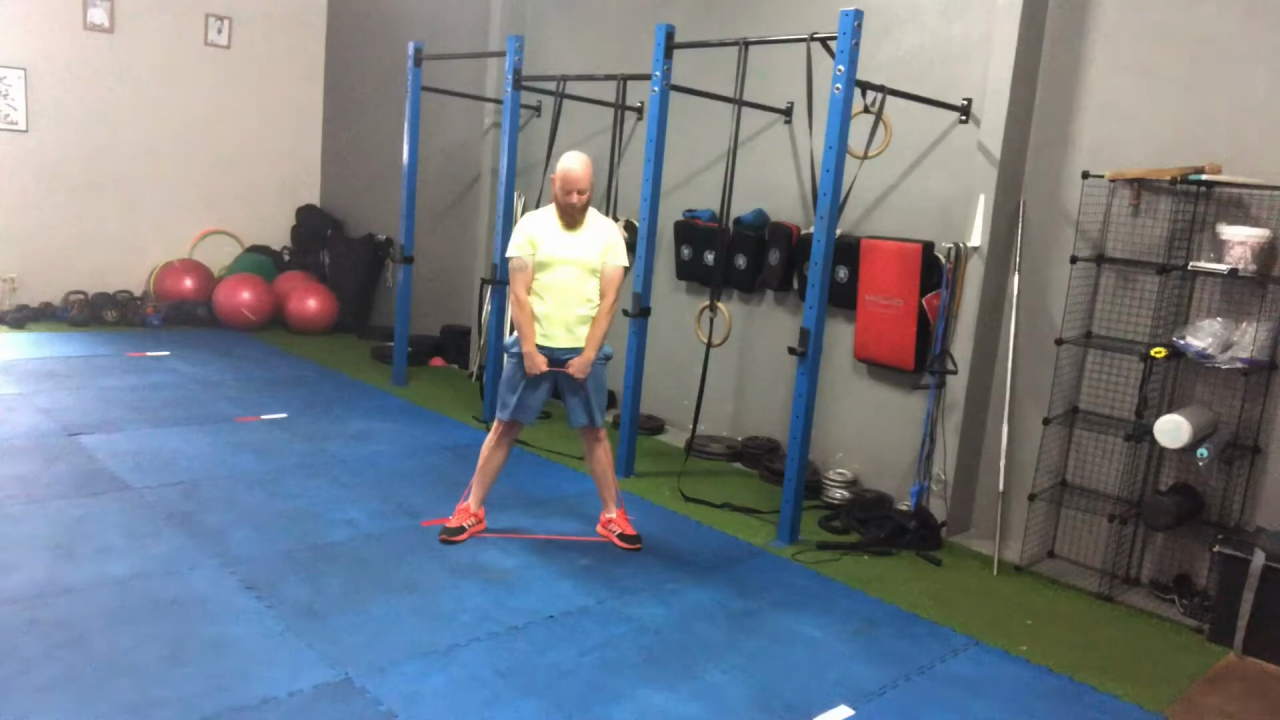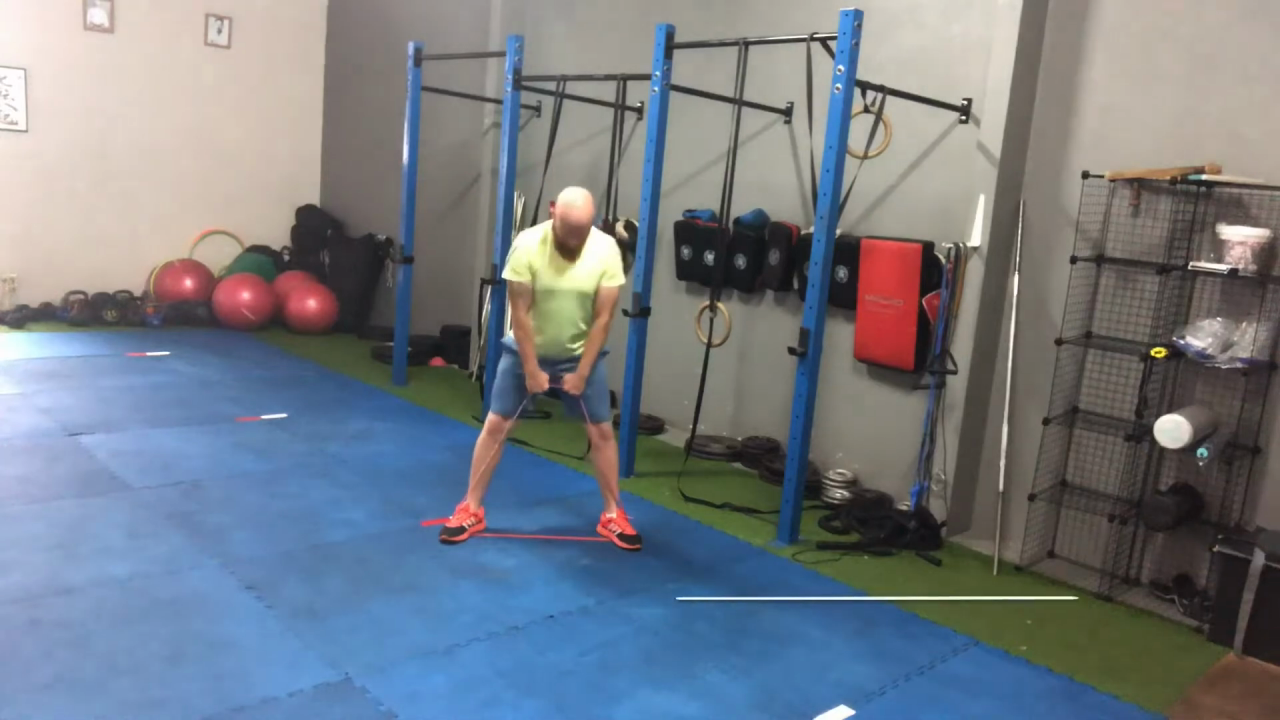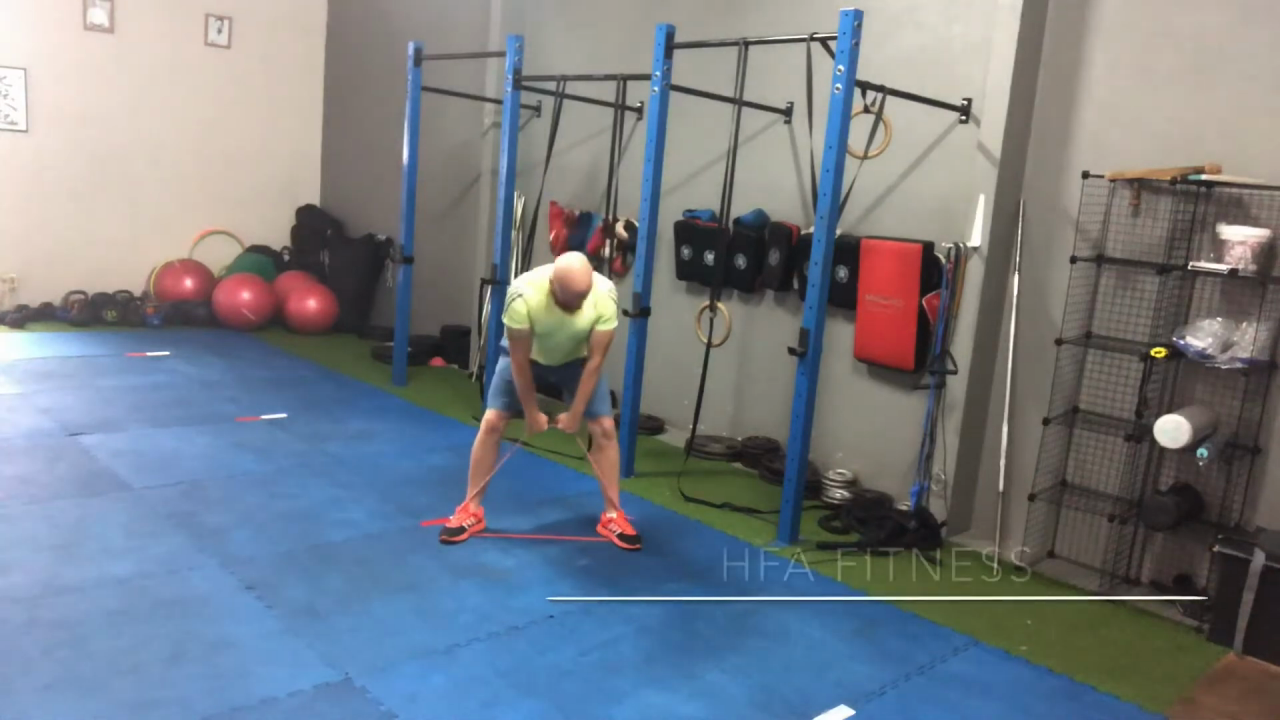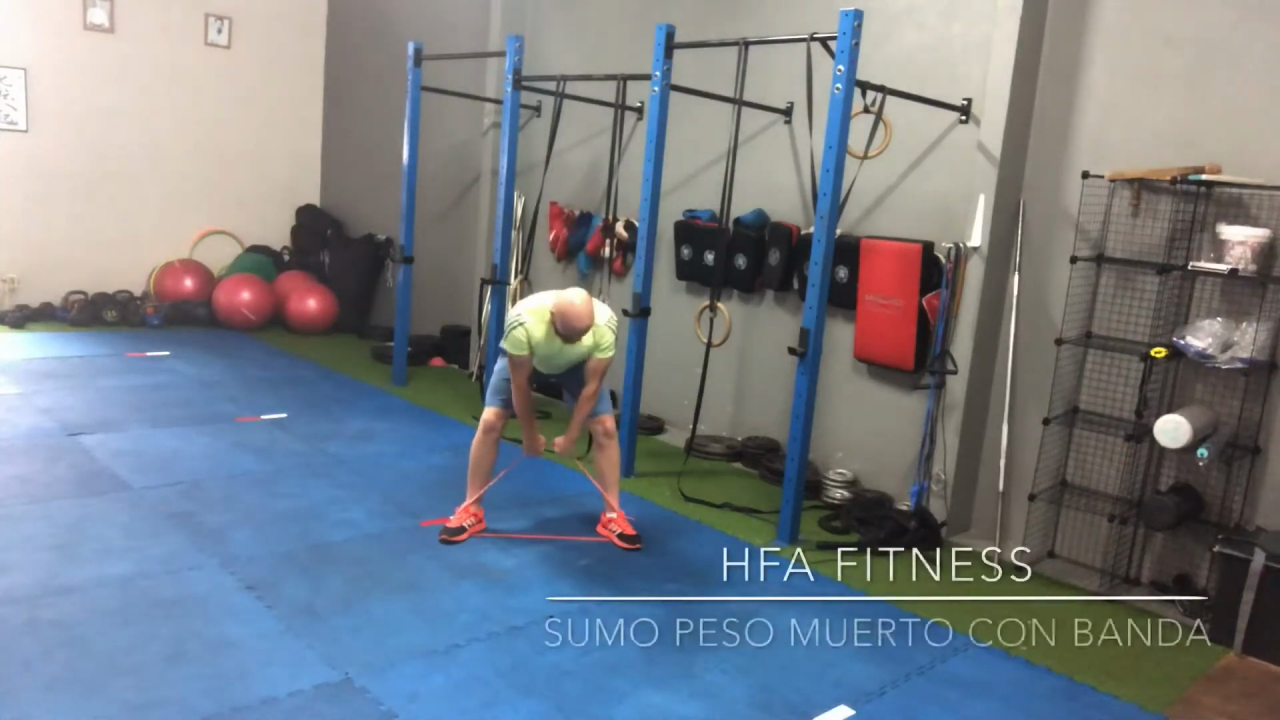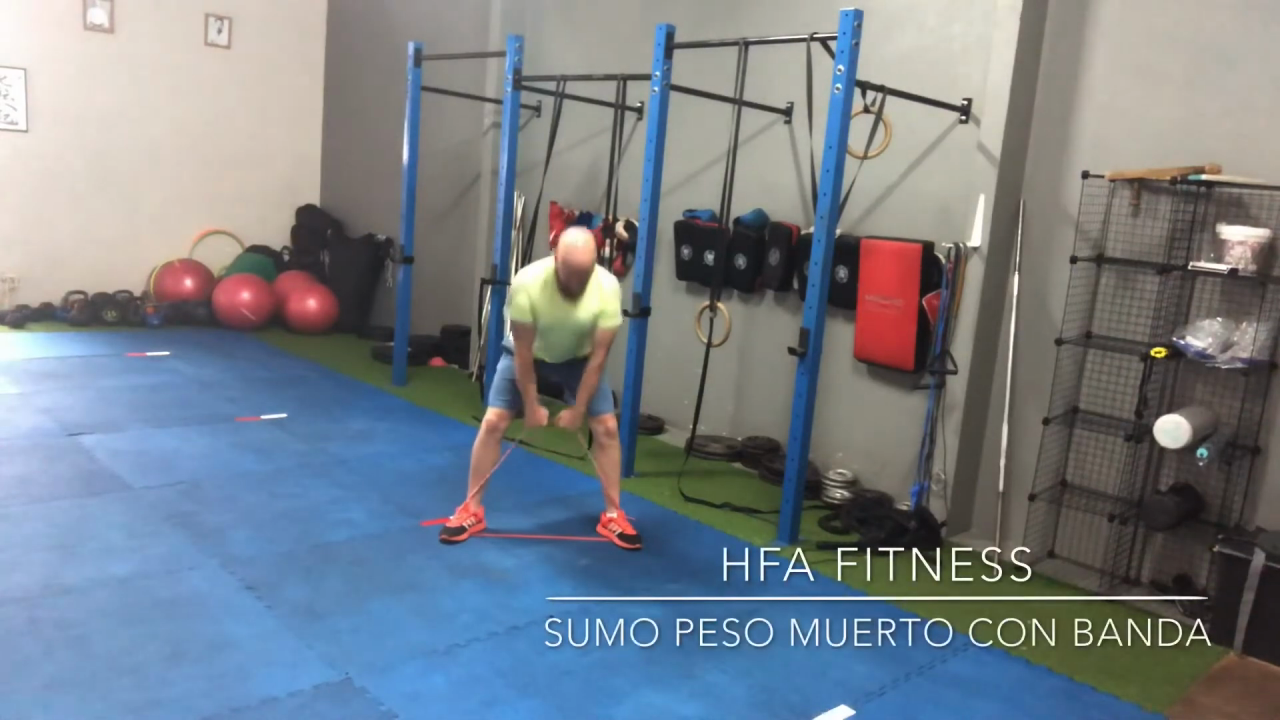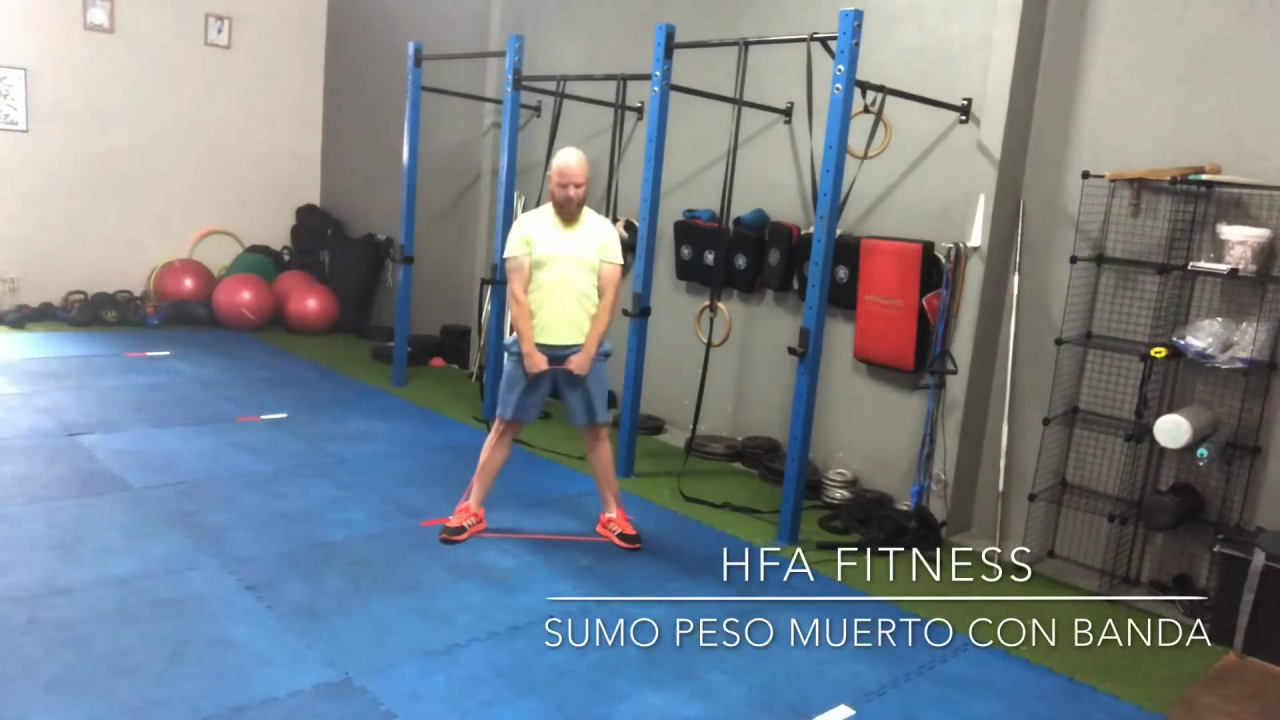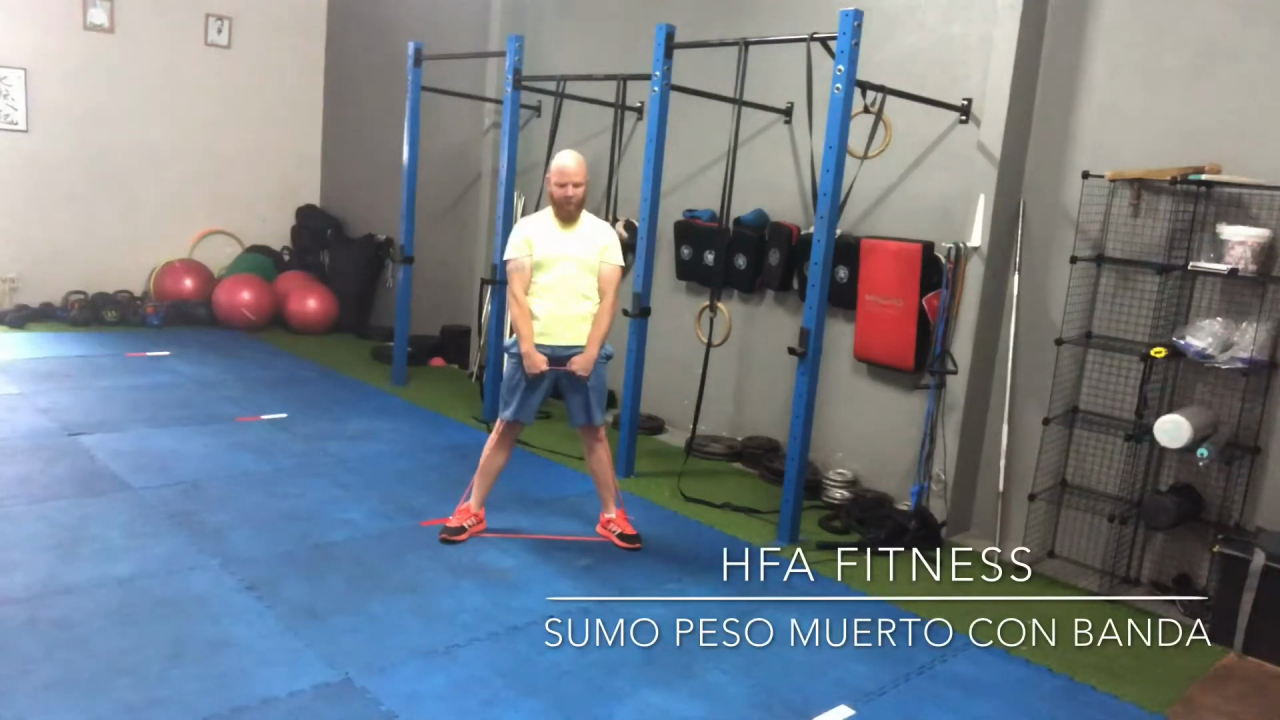
dt=0.7s
person 1, frame 1
left shoulder: (608, 232)
right shoulder: (531, 225)
left elbow: (608, 300)
right elbow: (519, 293)
left wrist: (588, 355)
right wrist: (529, 350)
left hip: (583, 351)
right hip: (533, 347)
left knee: (594, 432)
right knee: (505, 427)
left ankle: (612, 515)
right ankle: (471, 510)
person 1, frame 2
left shoulder: (607, 250)
right shoulder: (527, 246)
left elbow: (603, 318)
right elbow: (520, 314)
left wrist: (582, 372)
right wrist: (531, 369)
left hip: (580, 354)
right hip: (526, 349)
left knee: (601, 430)
right knee: (496, 424)
left ankle: (612, 515)
right ankle: (471, 509)
person 1, frame 3
left shoulder: (605, 294)
right shoulder: (523, 293)
left elbow: (595, 360)
right elbow: (519, 359)
left wrist: (575, 412)
right wrist: (531, 411)
left hip: (577, 359)
right hip: (525, 354)
left knee: (604, 427)
right knee: (492, 422)
left ankle: (612, 516)
right ankle: (471, 510)
person 1, frame 4
left shoulder: (605, 323)
right shoulder: (523, 320)
left elbow: (592, 385)
right elbow: (520, 383)
left wrist: (571, 436)
right wrist: (530, 434)
left hip: (576, 364)
right hip: (521, 359)
left knee: (606, 427)
right knee: (490, 423)
left ankle: (612, 516)
right ankle: (471, 510)
person 1, frame 5
left shoulder: (607, 287)
right shoulder: (527, 283)
left elbow: (598, 356)
right elbow: (523, 351)
left wrist: (577, 410)
right wrist: (532, 406)
left hip: (578, 359)
right hip: (528, 358)
left knee: (607, 428)
right knee: (493, 423)
left ankle: (613, 516)
right ankle: (471, 510)
person 1, frame 6
left shoulder: (603, 230)
right shoulder: (528, 225)
left elbow: (608, 297)
right elbow: (517, 292)
left wrist: (587, 352)
right wrist: (529, 350)
left hip: (583, 350)
right hip: (532, 347)
left knee: (597, 431)
right knee: (505, 427)
left ankle: (612, 515)
right ankle: (472, 510)
person 1, frame 7
left shoulder: (603, 233)
right shoulder: (528, 228)
left elbow: (608, 299)
right elbow: (517, 294)
left wrist: (590, 352)
right wrist: (528, 349)
left hip: (584, 351)
right hip: (534, 348)
left knee: (594, 432)
right knee: (506, 428)
left ankle: (612, 516)
right ankle: (472, 510)
